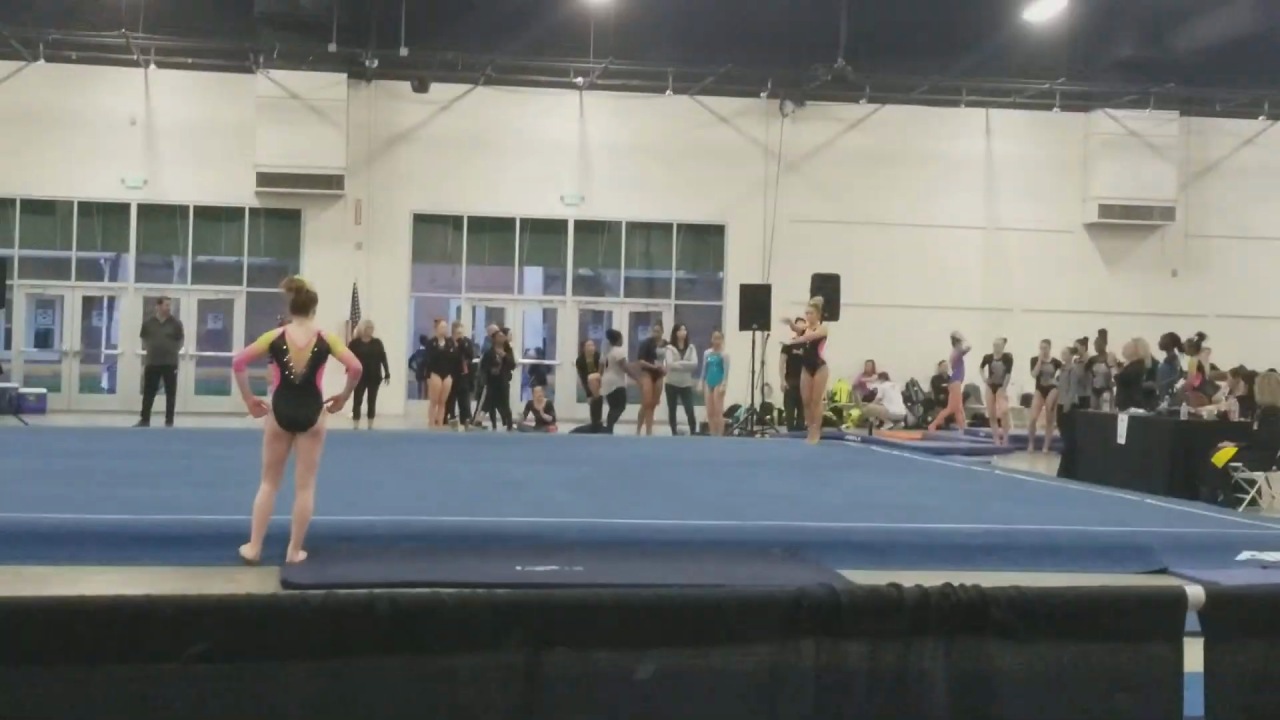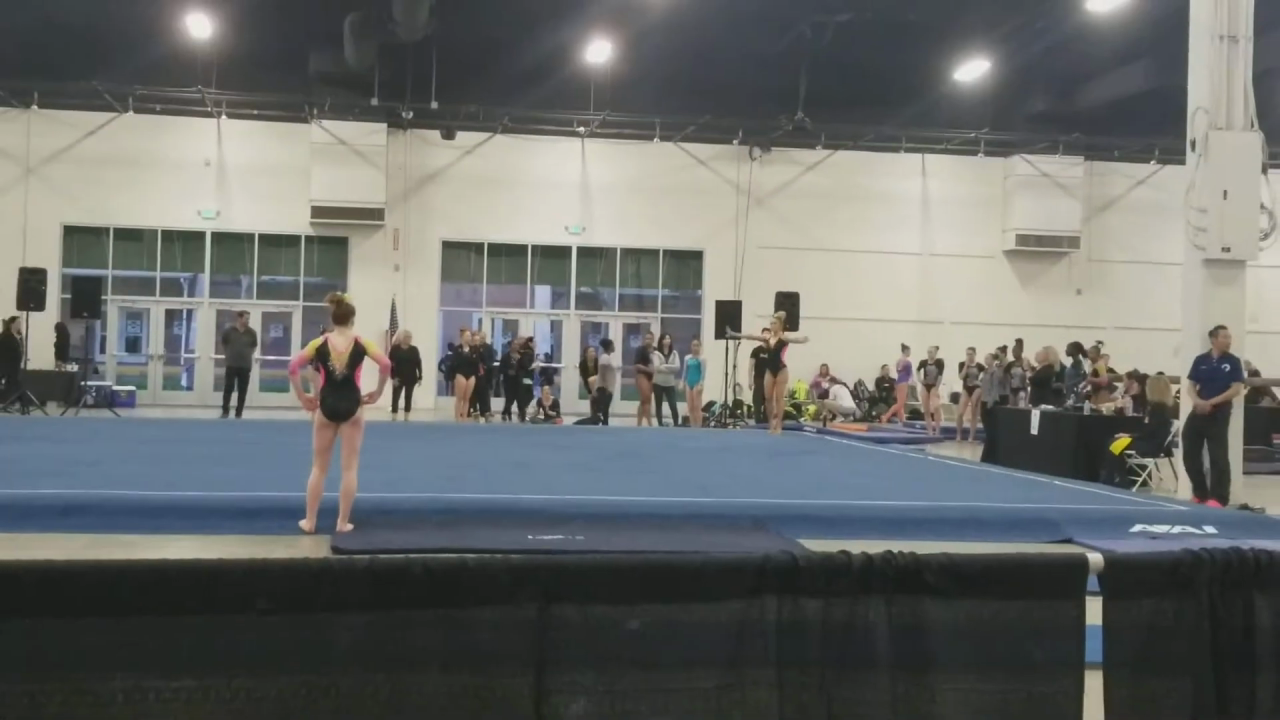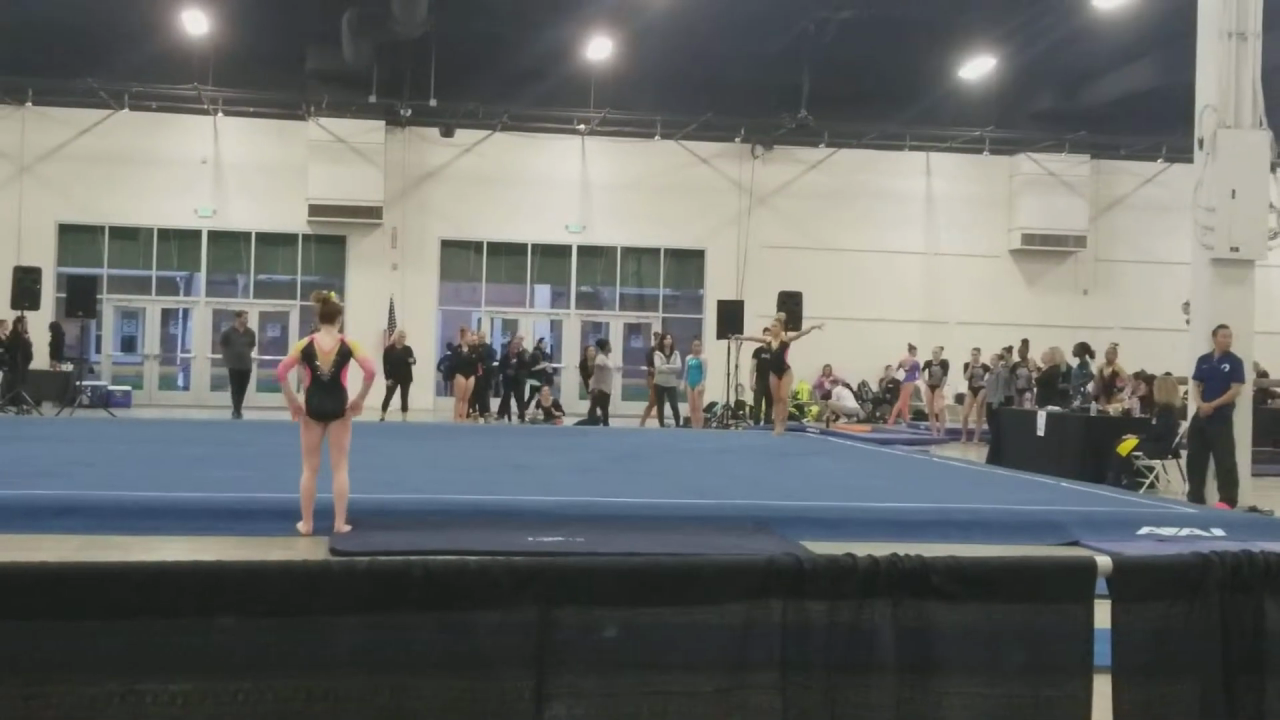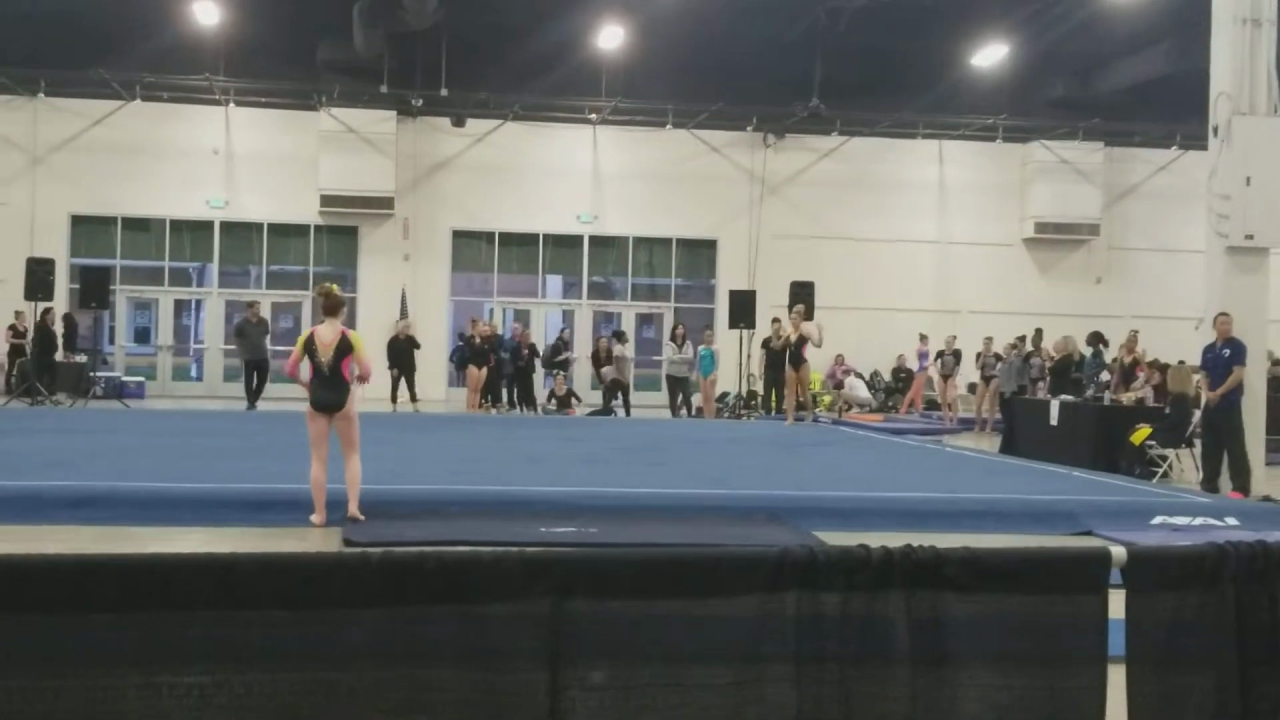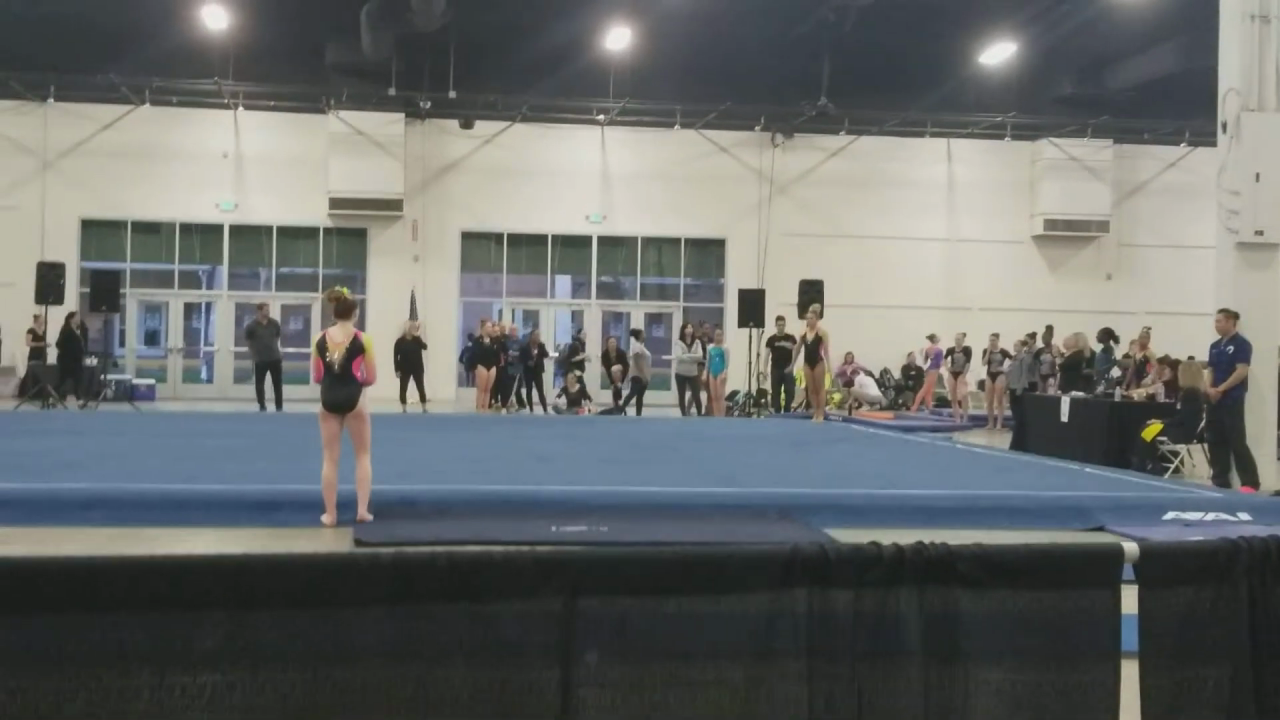
dt=0.4s
person 1, frame 1
left shoulder: (275, 337)
right shoulder: (325, 338)
left elbow: (238, 363)
right elbow: (356, 368)
left wrist: (250, 399)
right wrist: (342, 397)
left hip: (280, 413)
right hip: (312, 414)
left knee: (269, 484)
right knee: (304, 488)
left ankle: (254, 547)
right ankle: (294, 551)
person 1, frame 2
left shoulder: (320, 343)
right shoulder: (361, 343)
left elbow: (293, 367)
right elbow: (386, 364)
left wrist: (302, 396)
right wrist: (377, 393)
left hip: (326, 406)
right hip: (352, 407)
left knee: (319, 467)
right knee: (349, 468)
left ankle: (310, 521)
right ankle: (343, 522)
person 1, frame 3
left shoulder: (306, 343)
right shoulder: (348, 344)
left elbow: (281, 372)
right elbow: (370, 370)
left wrist: (293, 402)
right wrist: (359, 400)
left hip: (312, 407)
right hip: (339, 407)
left knee: (310, 469)
right knee: (340, 468)
left ankle: (306, 523)
right ankle: (340, 523)
person 1, frame 4
left shoulder: (308, 336)
right shoulder: (350, 336)
left elbow: (290, 370)
right elbow: (365, 372)
right wrist: (359, 378)
left hip: (317, 399)
right hip: (342, 399)
left knee: (318, 459)
right knee: (352, 455)
left ankle: (320, 514)
right ankle: (353, 507)
person 1, frame 5
left shoulder: (320, 338)
right shoulder: (362, 339)
left elbow: (316, 377)
right elbow: (370, 379)
left hip: (328, 399)
right hip: (354, 399)
left knee: (330, 459)
right knee: (362, 456)
left ankle: (330, 514)
right ankle: (362, 509)
